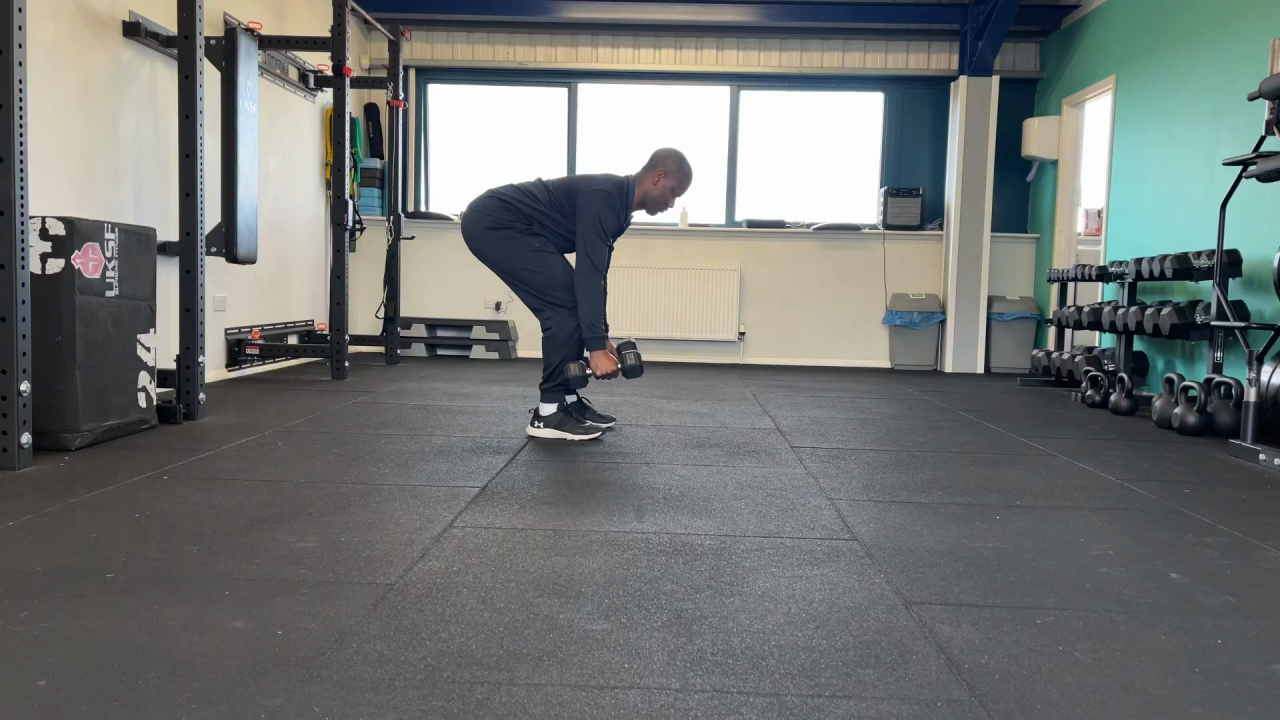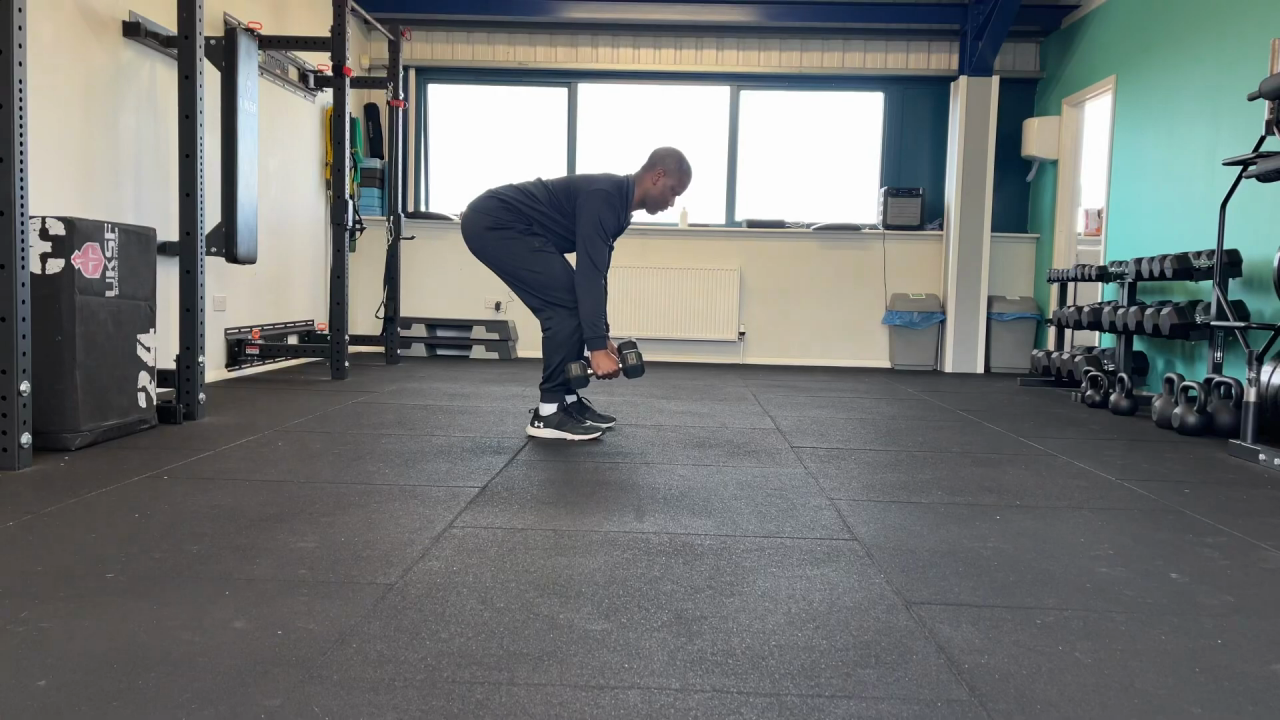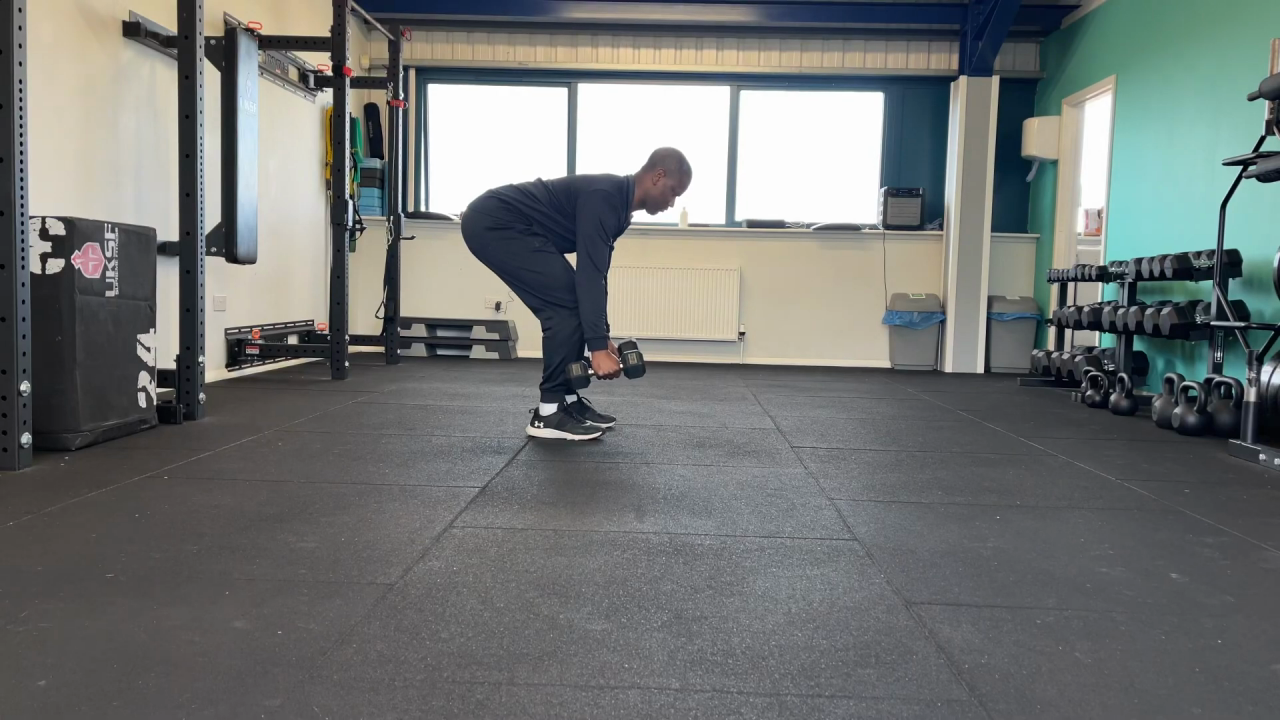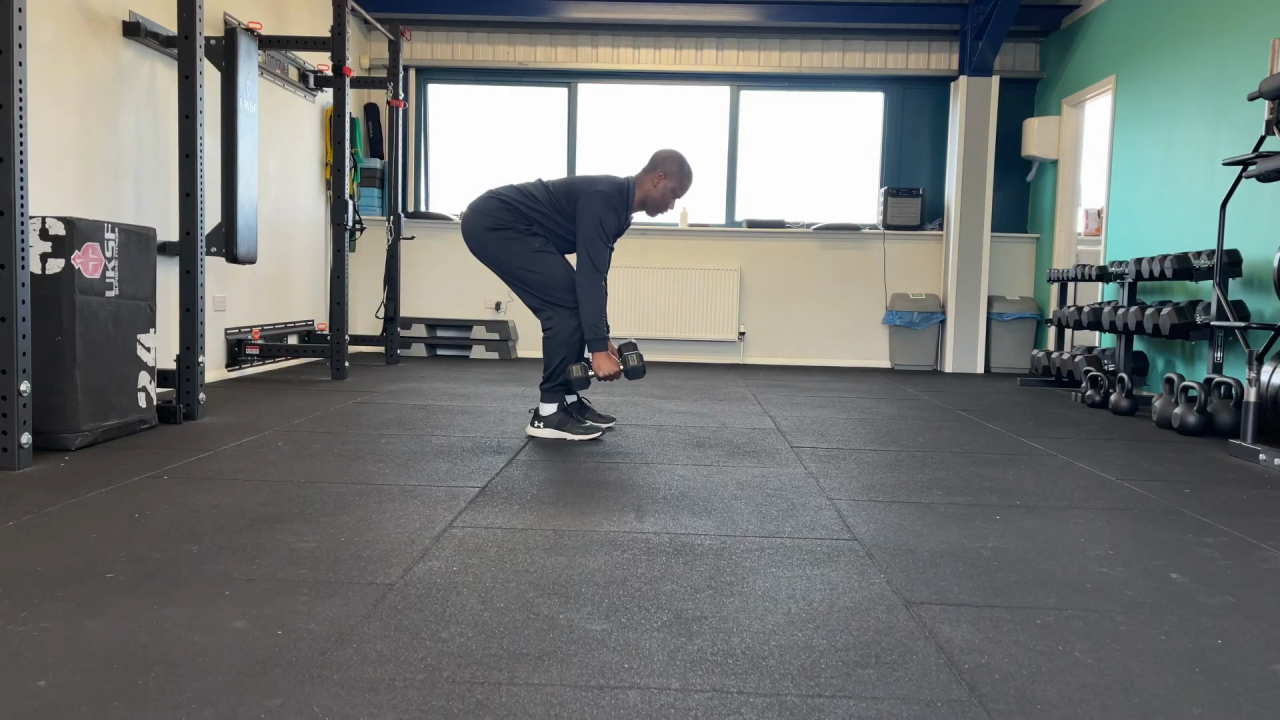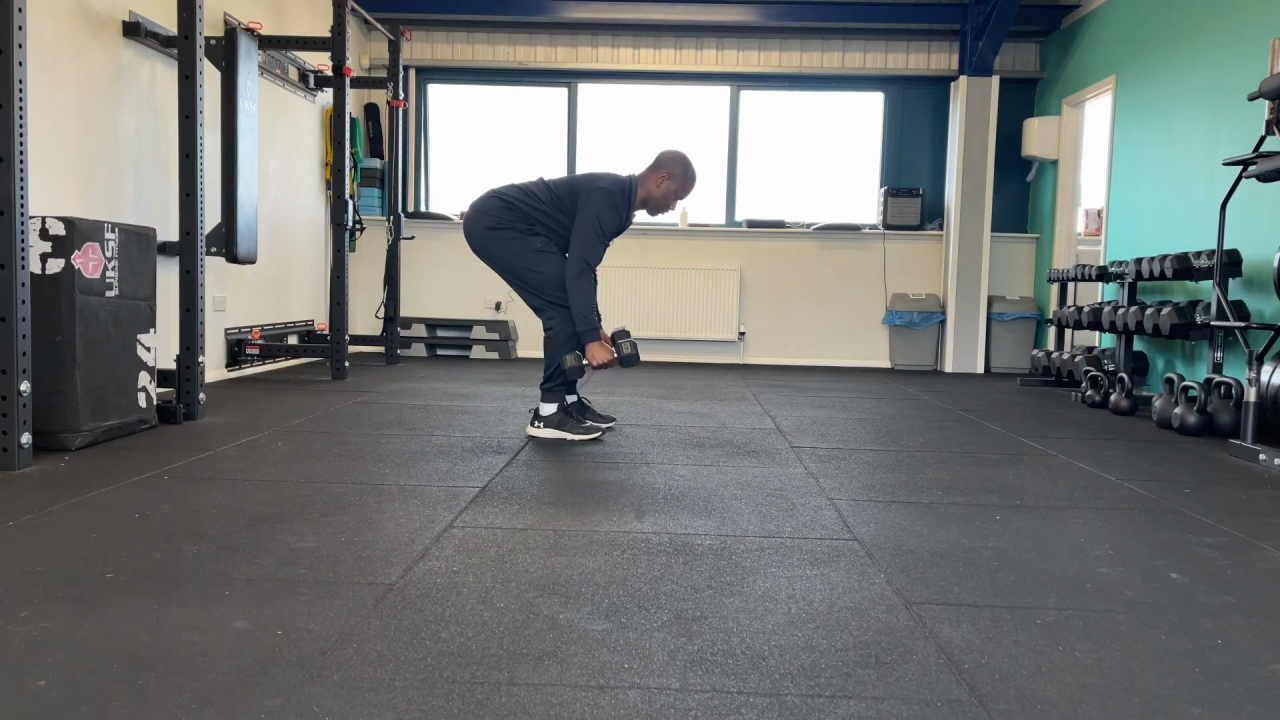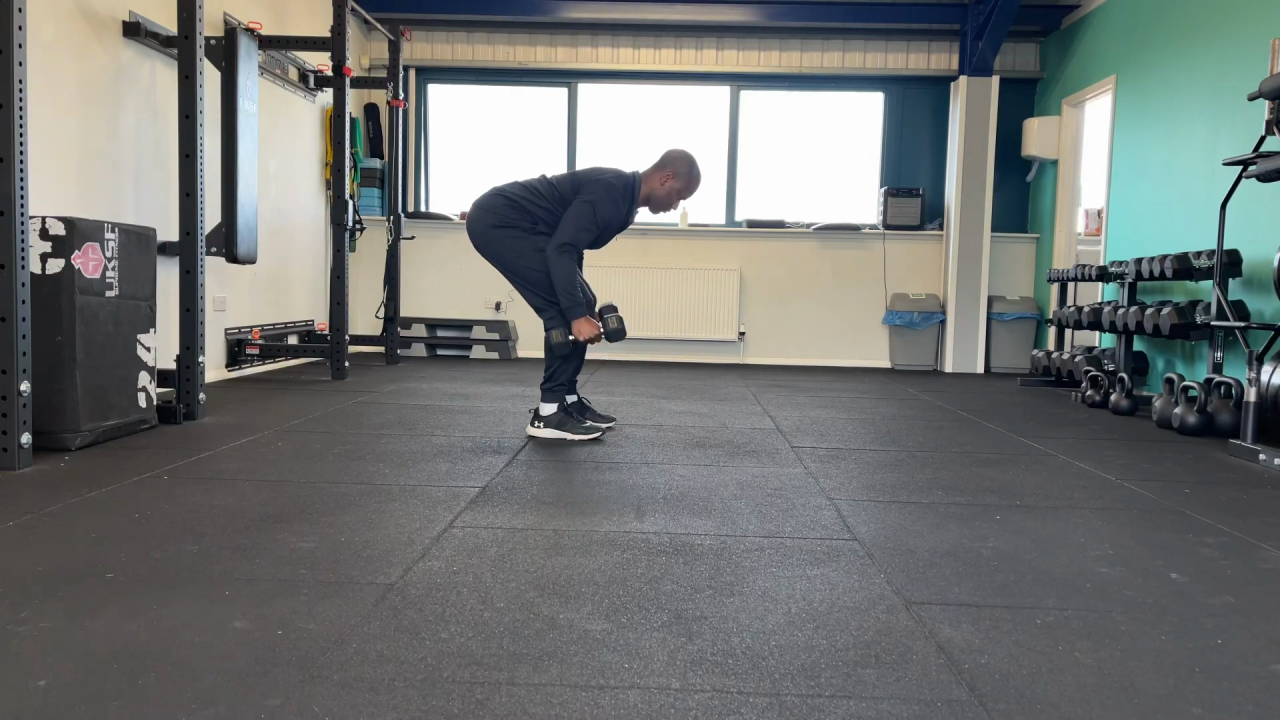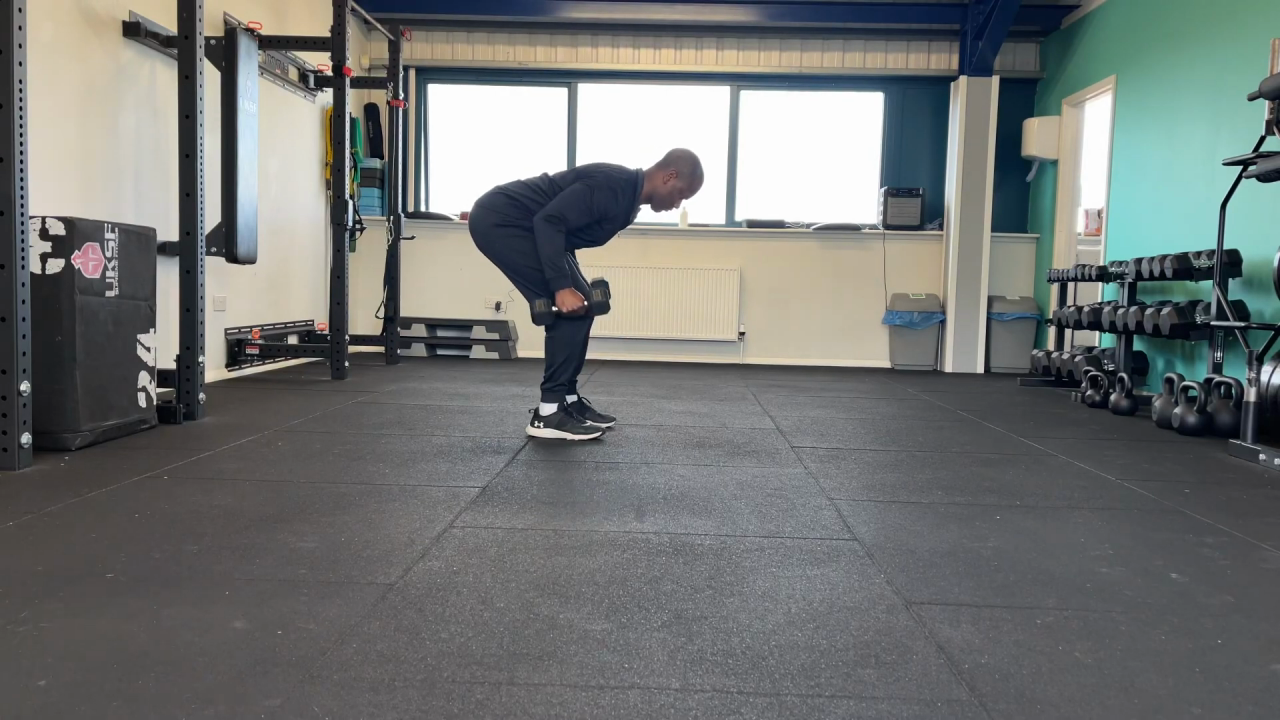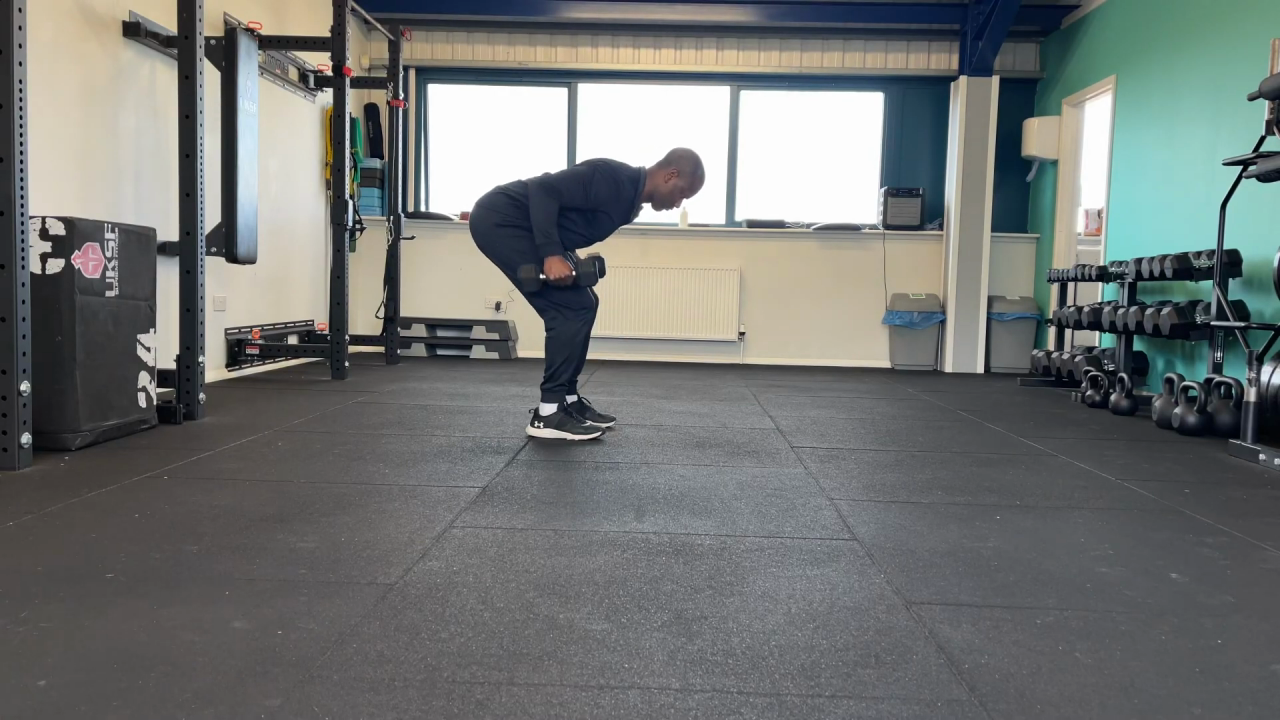
dt=0.2s
person 1, frame 1
left shoulder: (618, 204)
right shoulder: (605, 198)
left elbow: (595, 273)
right elbow: (587, 274)
left wrist: (601, 337)
right wrist: (596, 347)
left hip: (502, 224)
right hip: (493, 222)
left knee: (568, 305)
right knee: (567, 306)
left ankle: (565, 401)
right ankle: (548, 413)
person 1, frame 2
left shoulder: (618, 203)
right shoulder: (605, 198)
left elbow: (595, 273)
right elbow: (589, 274)
left wrist: (601, 338)
right wrist: (597, 347)
left hip: (501, 224)
right hip: (493, 223)
left knee: (568, 305)
right knee: (567, 306)
left ankle: (565, 400)
right ankle: (549, 413)
person 1, frame 3
left shoulder: (618, 204)
right shoulder: (605, 198)
left elbow: (595, 273)
right elbow: (590, 274)
left wrist: (601, 337)
right wrist: (598, 347)
left hip: (501, 224)
right hip: (493, 222)
left knee: (569, 305)
right knee: (568, 305)
left ankle: (566, 400)
right ankle: (549, 413)
person 1, frame 4
left shoulder: (618, 205)
right shoulder: (605, 199)
left elbow: (594, 274)
right elbow: (589, 276)
left wrist: (602, 338)
right wrist: (598, 348)
left hip: (500, 224)
right hip: (493, 222)
left knee: (569, 305)
right knee: (567, 305)
left ankle: (565, 400)
right ankle: (549, 413)
person 1, frame 5
left shoulder: (620, 202)
right shoulder: (608, 197)
left elbow: (584, 266)
right elbow: (579, 269)
left wrist: (593, 327)
right wrist: (591, 340)
left hip: (502, 223)
right hip: (495, 222)
left knee: (570, 304)
right knee: (566, 306)
left ankle: (566, 400)
right ankle: (549, 413)
person 1, frame 6
left shoulder: (624, 201)
right shoulder: (611, 192)
left elbow: (571, 246)
right elbow: (561, 249)
left wrist: (582, 309)
right wrist: (578, 315)
left hip: (507, 223)
right hip: (498, 221)
left knee: (577, 305)
right knee: (567, 309)
left ankle: (566, 400)
right ankle: (549, 413)
person 1, frame 7
left shoulder: (627, 200)
right shoulder: (614, 186)
right elbow: (549, 220)
left wrist: (566, 283)
right wrist: (562, 287)
left hip: (508, 222)
right hip: (499, 220)
left knee: (577, 306)
right knee: (571, 310)
left ankle: (566, 399)
right ankle: (549, 413)
person 1, frame 8
left shoulder: (628, 199)
right shoulder: (616, 180)
right elbow: (544, 189)
left wrist: (565, 256)
right wrist: (550, 254)
left hip: (510, 222)
right hip: (500, 219)
left knee: (580, 303)
right knee: (573, 305)
left ankle: (566, 400)
right ankle: (549, 413)
